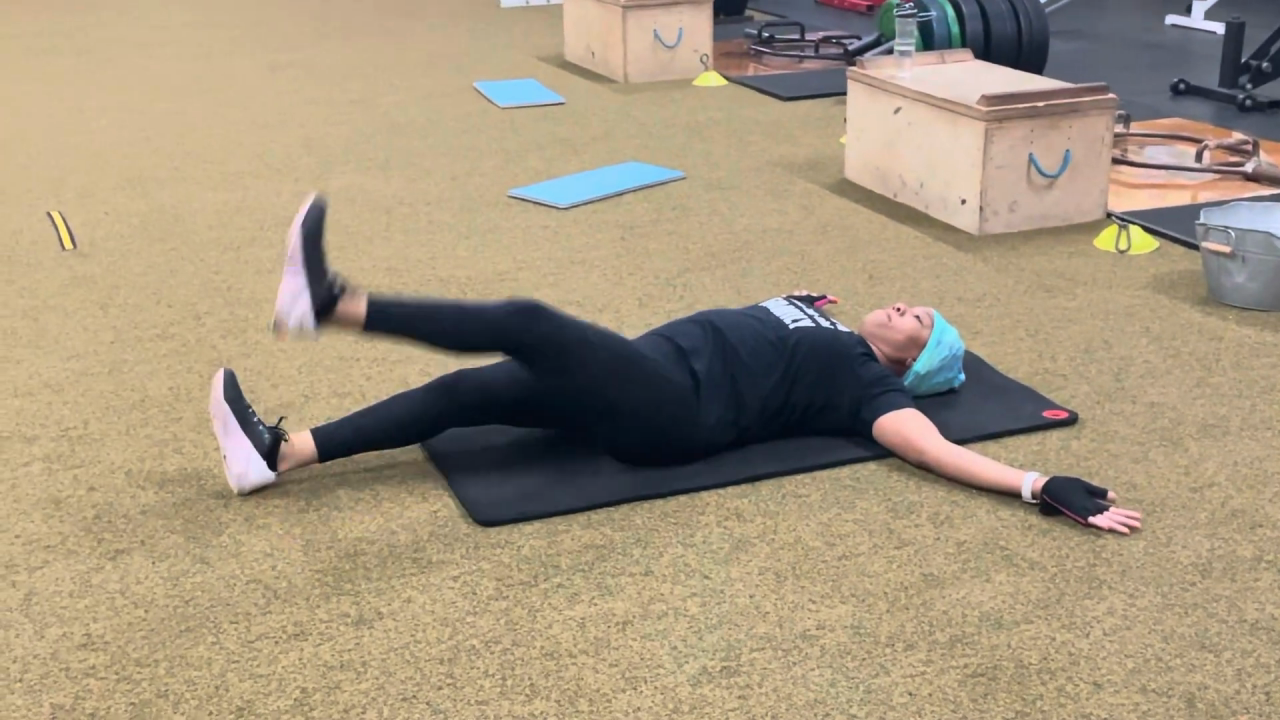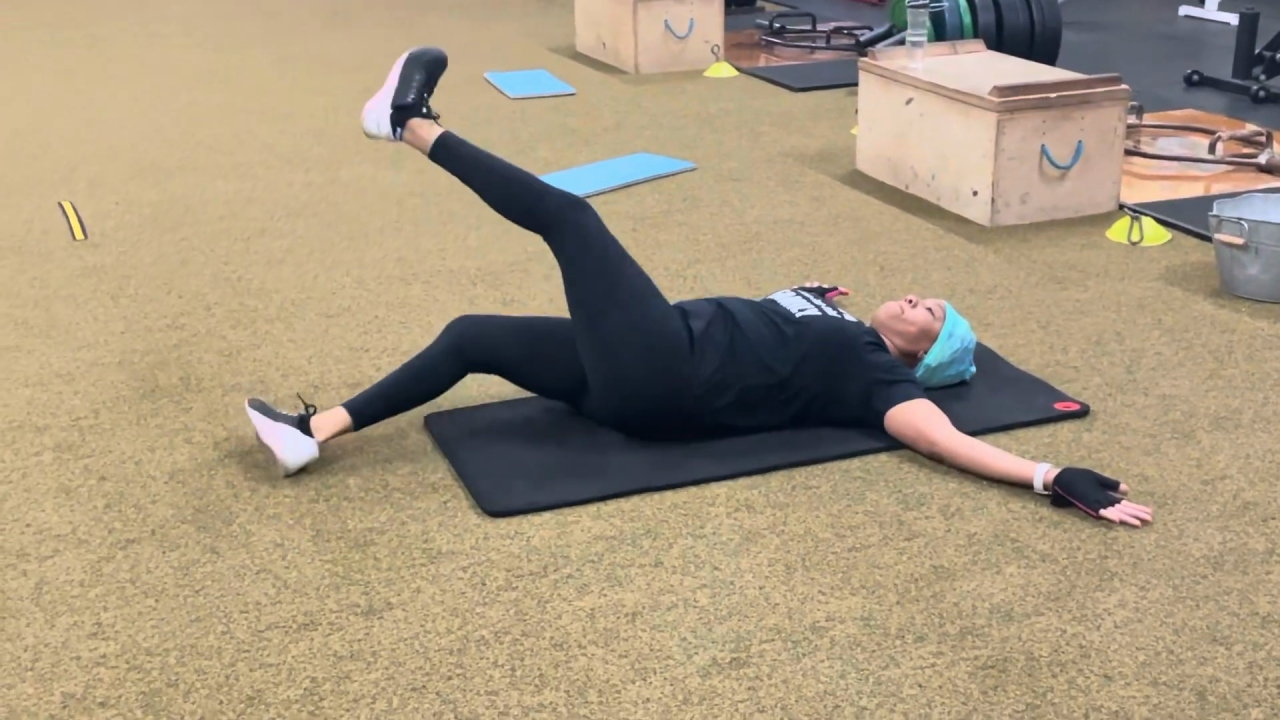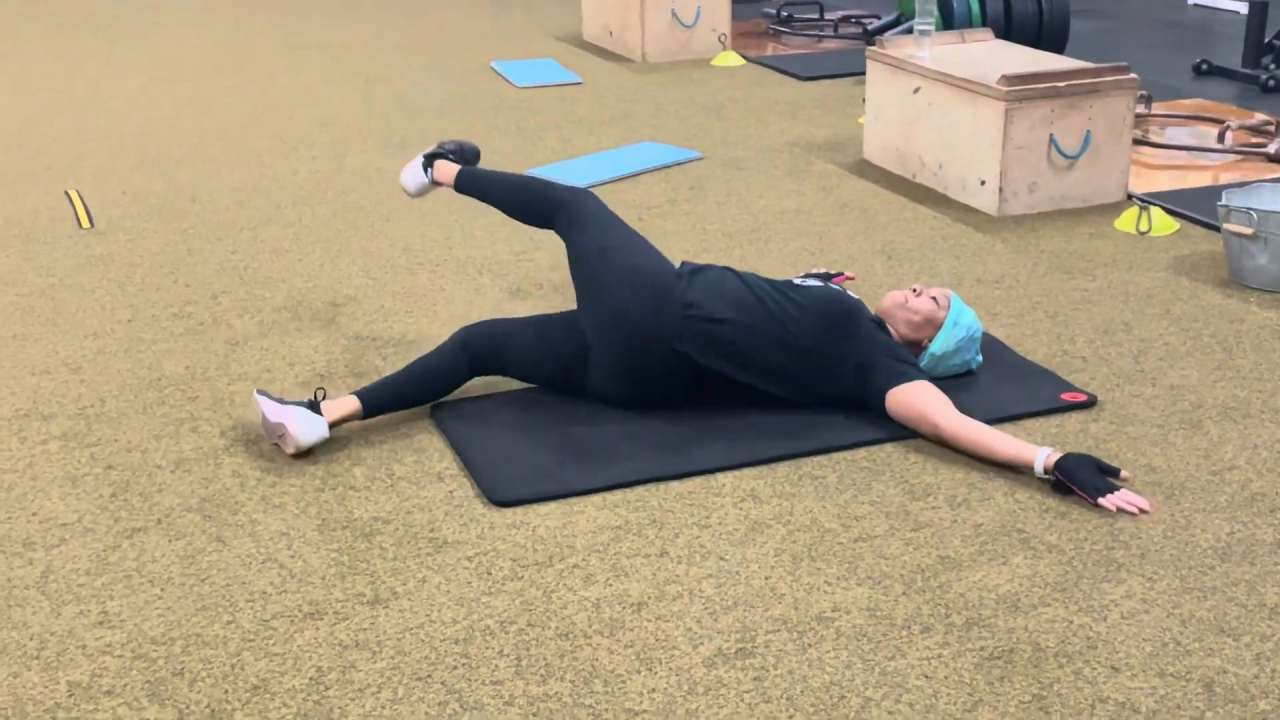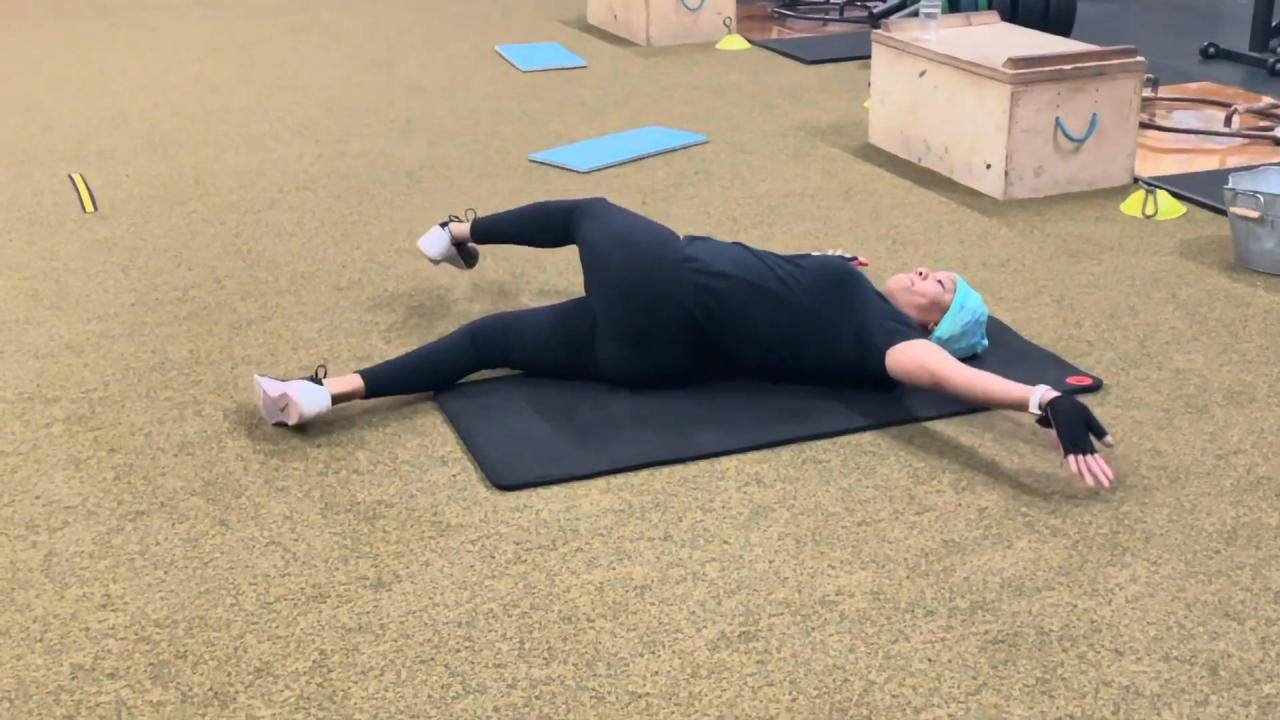
dt=0.4s
person 1, frame 1
left shoulder: (866, 382)
right shoulder: (824, 332)
left elbow: (940, 450)
left wrist: (1048, 486)
right wrist: (797, 301)
left hip: (672, 412)
right hip: (647, 361)
left knee: (524, 324)
right knee: (466, 392)
left ankle: (330, 302)
right ankle: (276, 450)
person 1, frame 2
left shoulder: (878, 377)
right shoulder: (838, 332)
left elbow: (947, 440)
left wrist: (1055, 480)
right wrist: (804, 296)
left hip: (664, 381)
right hip: (649, 374)
left knee: (567, 213)
right knee: (470, 337)
left ankle: (414, 123)
right ankle: (313, 432)
person 1, frame 3
left shoulder: (884, 364)
right shoulder: (852, 326)
left elbow: (953, 423)
left wrist: (1056, 462)
right wrist: (811, 278)
left hip: (656, 312)
right hip: (647, 369)
left knee: (573, 201)
right knee: (480, 342)
left ankle: (443, 172)
right ankle: (323, 416)
person 1, frame 4
left shoulder: (882, 333)
right shoulder: (860, 307)
left elbow: (940, 370)
left wrist: (1045, 402)
right hip: (658, 350)
left knee: (590, 210)
right knee: (492, 338)
left ankle: (462, 233)
right ankle: (322, 392)
